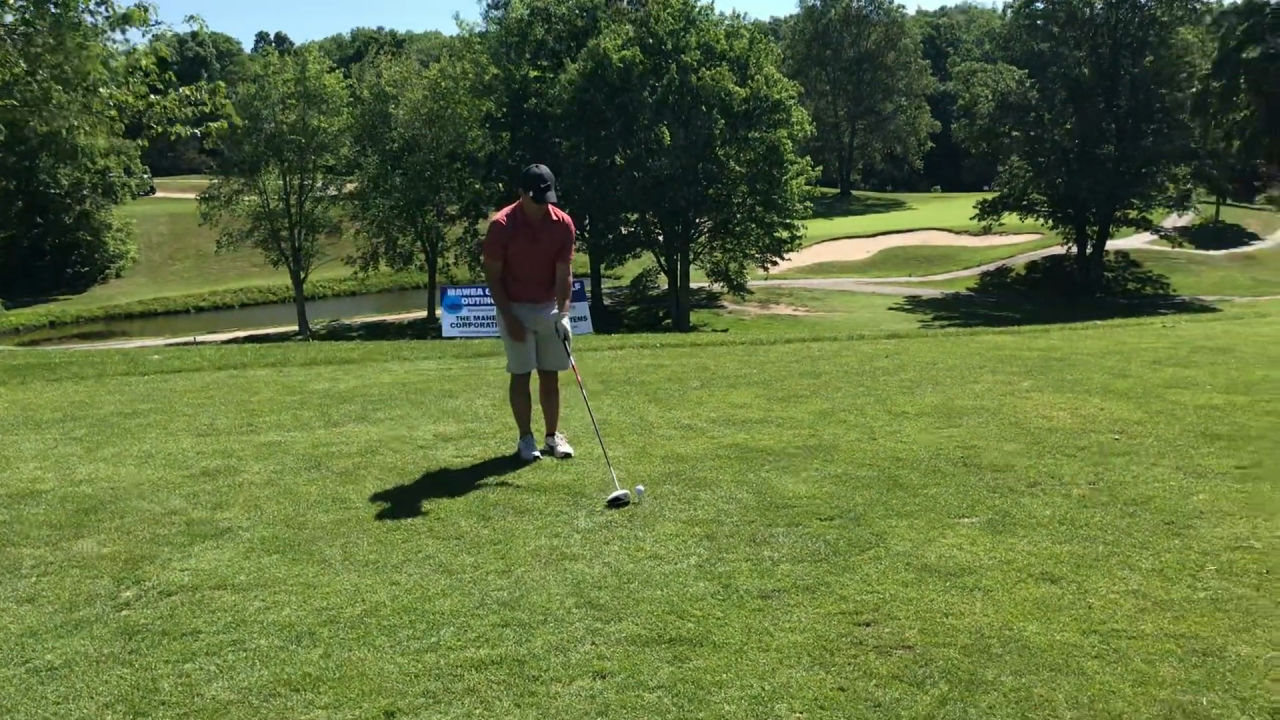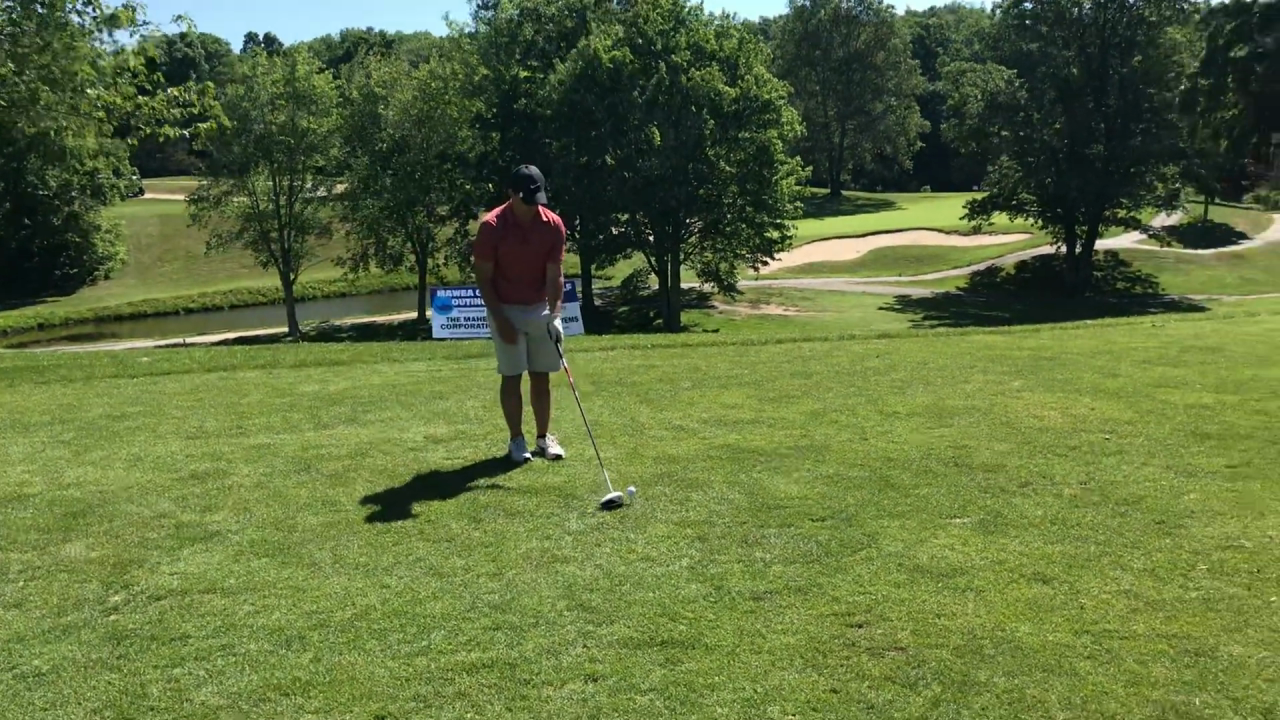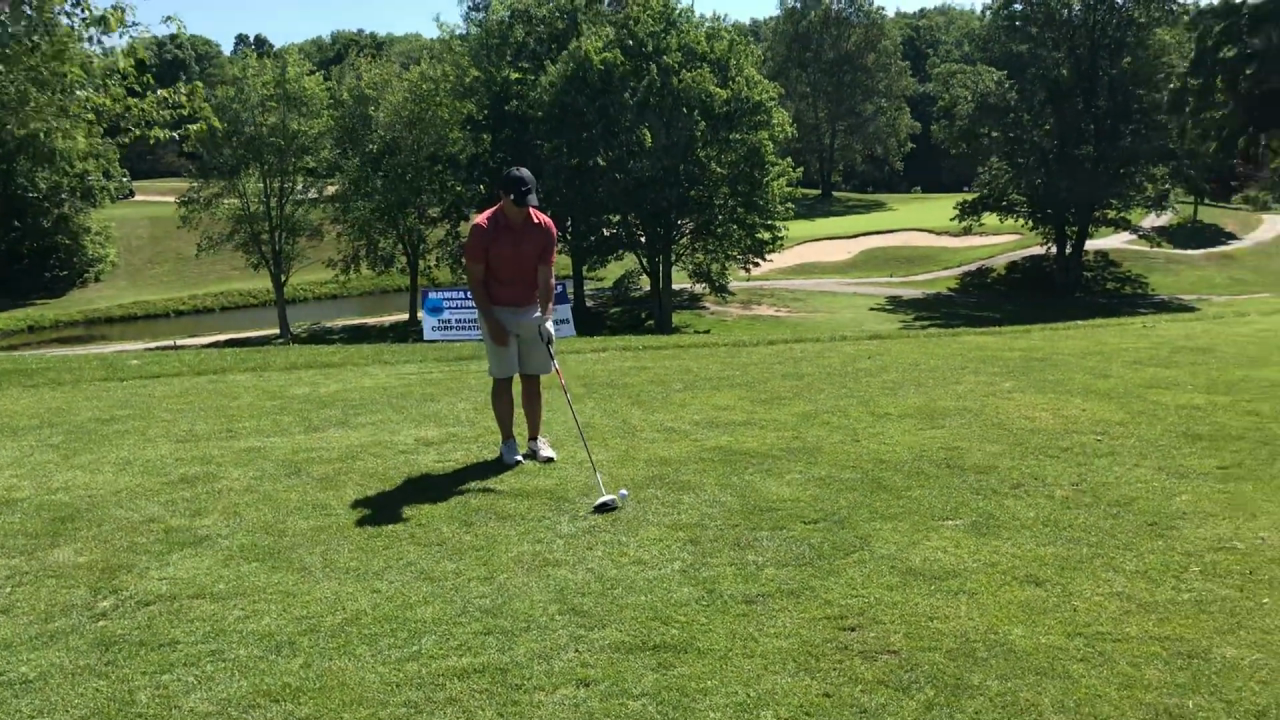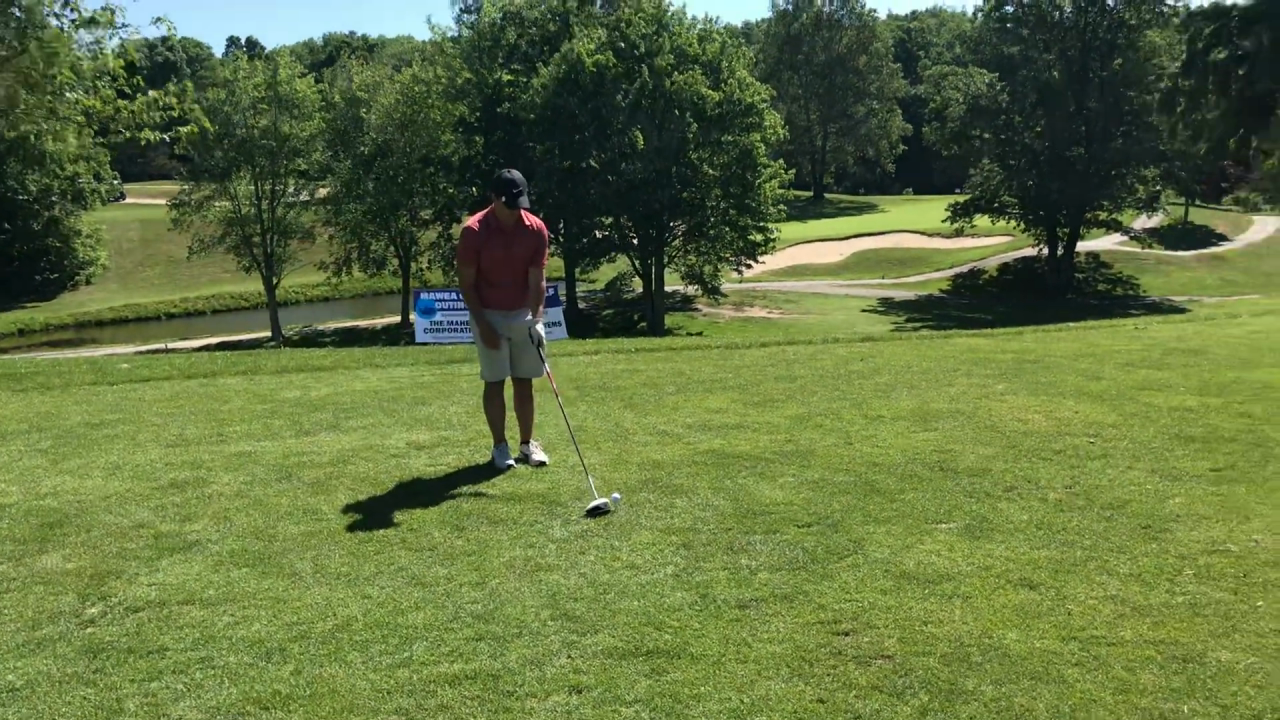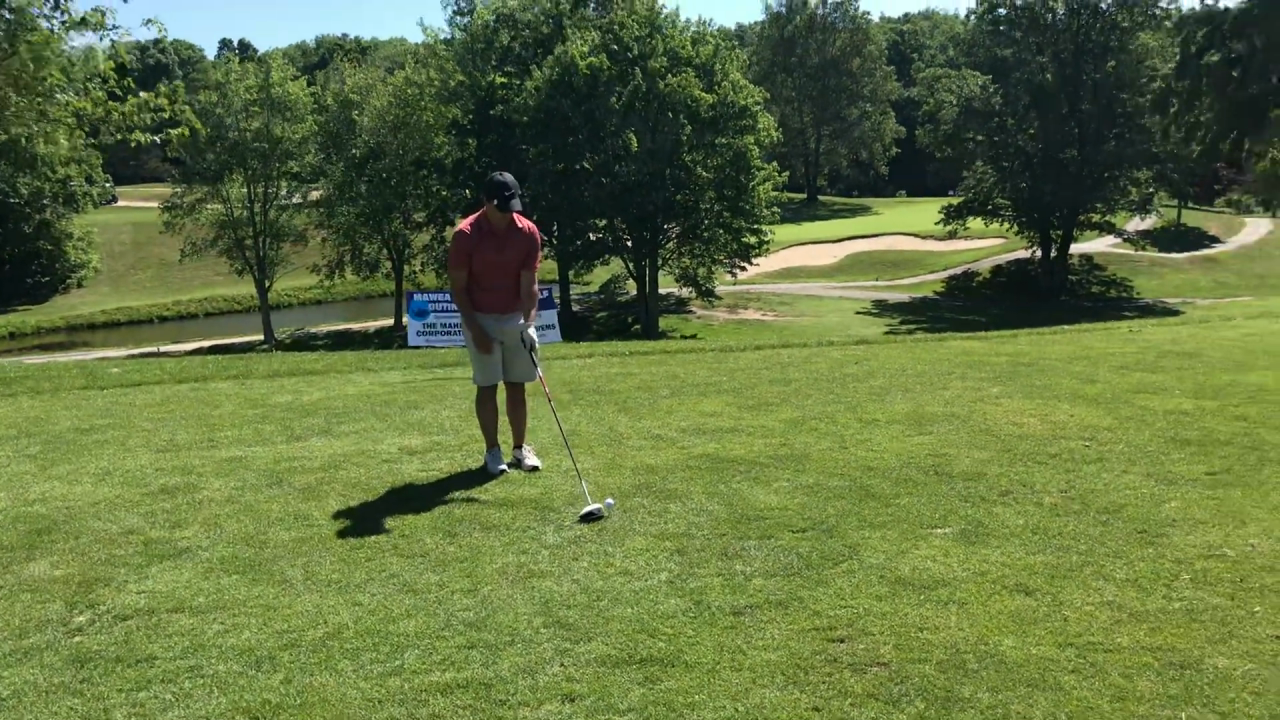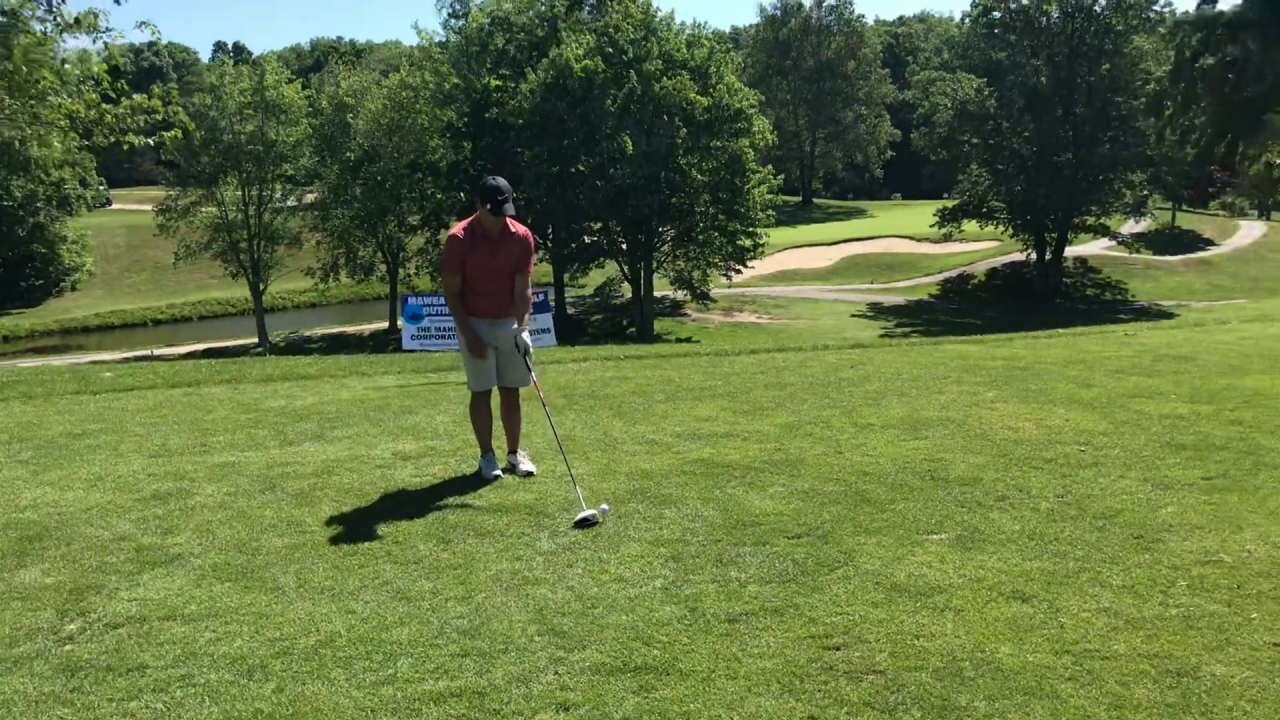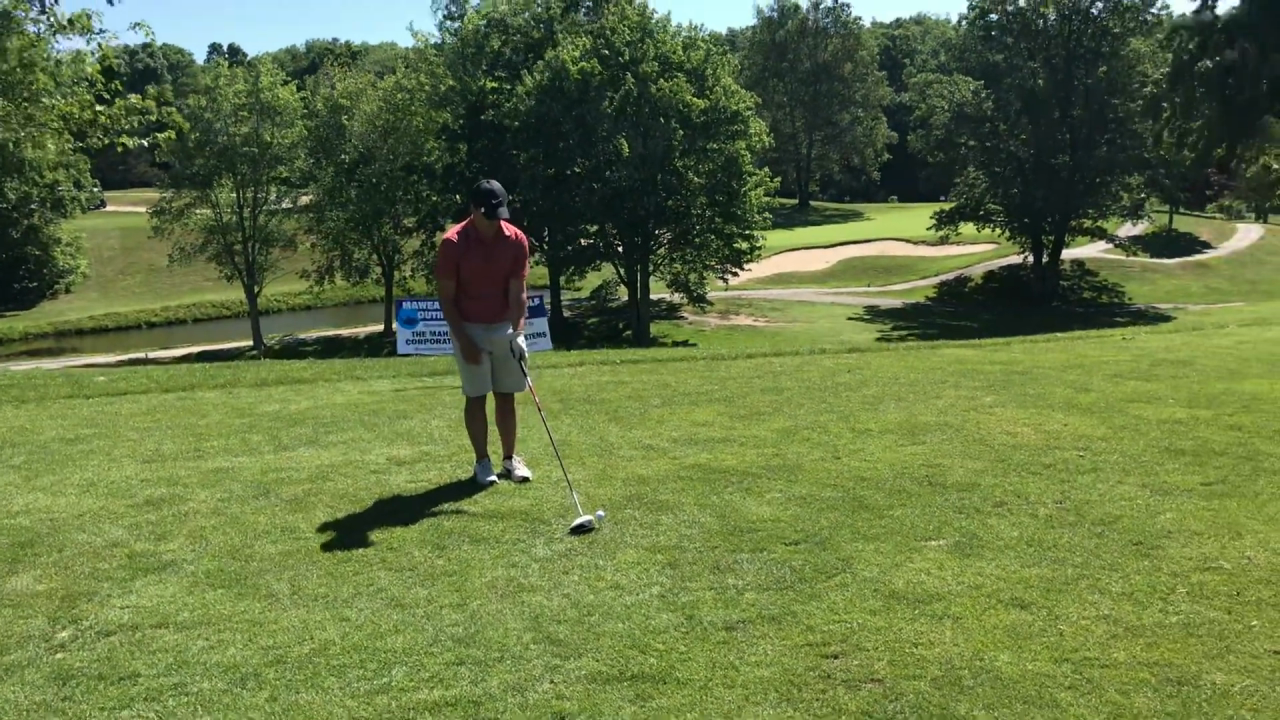
dt=0.1s
person 1, frame 1
left shoulder: (563, 224)
right shoulder: (502, 225)
left elbow: (564, 274)
right elbow: (493, 277)
left wrist: (564, 313)
right wrist: (509, 318)
left hip: (549, 308)
right hip: (515, 309)
left knee: (550, 375)
right knee: (520, 375)
left ankle: (553, 435)
right ankle: (525, 438)
person 1, frame 2
left shoulder: (554, 225)
right shoulder: (492, 226)
left elbow: (555, 274)
right elbow: (483, 279)
left wrist: (555, 314)
right wrist: (500, 320)
left hip: (540, 309)
right hip: (505, 310)
left knee: (541, 376)
right knee: (511, 376)
left ankle: (544, 437)
right ankle: (516, 439)
person 1, frame 3
left shoulder: (545, 226)
right shoulder: (482, 228)
left elbow: (546, 276)
right elbow: (475, 281)
left wrist: (547, 316)
right wrist: (491, 322)
left hip: (531, 311)
right hip: (497, 312)
left knee: (532, 379)
right knee: (503, 379)
left ankle: (535, 439)
right ankle: (508, 442)
person 1, frame 4
left shoulder: (536, 229)
right shoulder: (473, 231)
left elbow: (537, 279)
right elbow: (466, 284)
left wrist: (537, 319)
right wrist: (483, 325)
left hip: (523, 314)
right hip: (488, 315)
left knee: (524, 382)
right knee: (494, 382)
left ankle: (527, 443)
right ankle: (499, 446)
person 1, frame 5
left shoulder: (528, 232)
right shoulder: (465, 234)
left elbow: (529, 283)
right elbow: (458, 288)
left wrist: (529, 323)
right wrist: (475, 329)
left hip: (515, 318)
right hip: (480, 319)
left knee: (517, 386)
right knee: (487, 387)
left ankle: (520, 448)
right ankle: (492, 451)
person 1, frame 6
left shoulder: (522, 236)
right shoulder: (458, 239)
left elbow: (523, 287)
right elbow: (452, 293)
left wrist: (523, 327)
right wrist: (468, 335)
left hip: (509, 322)
right hip: (474, 324)
left knee: (511, 391)
right knee: (481, 392)
left ankle: (515, 453)
right ankle: (487, 456)
person 1, frame 7
left shoulder: (516, 240)
right shoulder: (453, 243)
left elbow: (518, 291)
right elbow: (446, 297)
left wrist: (518, 331)
right wrist: (462, 340)
left hip: (504, 327)
right hip: (469, 329)
left knee: (506, 397)
right knee: (476, 397)
left ankle: (510, 458)
right ankle: (482, 461)
